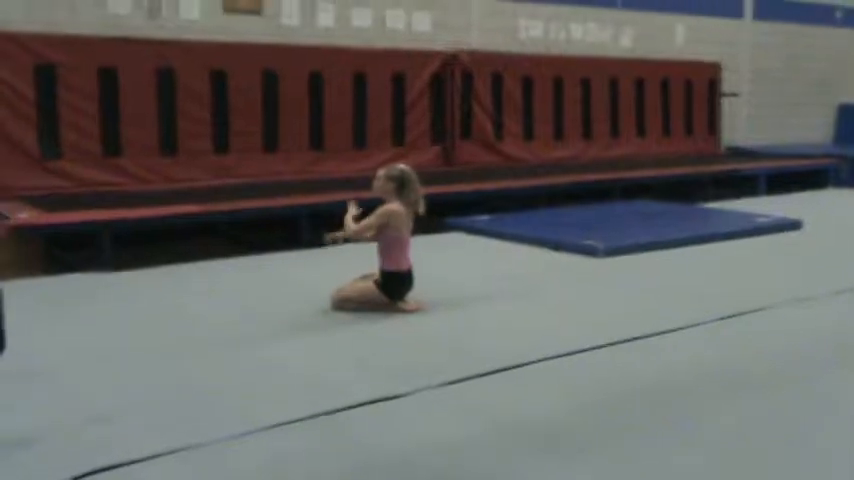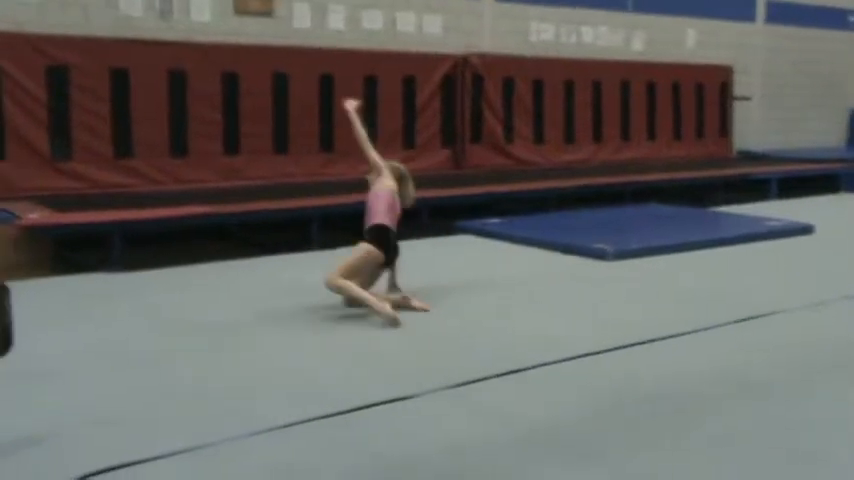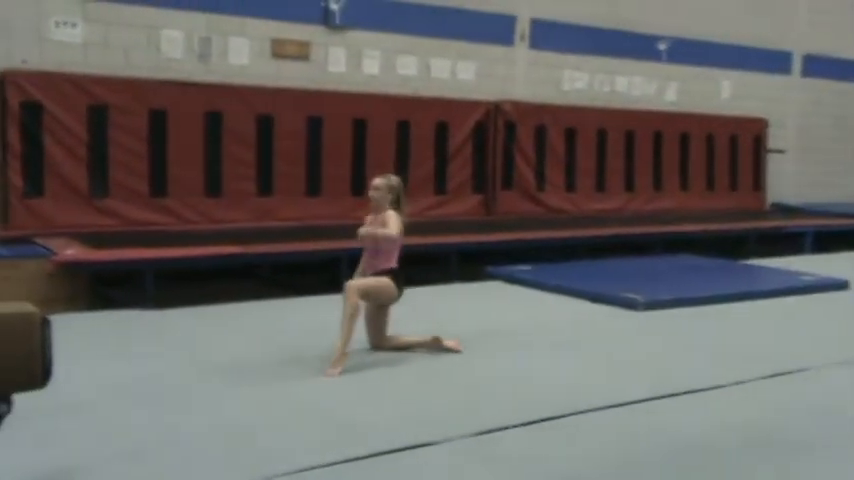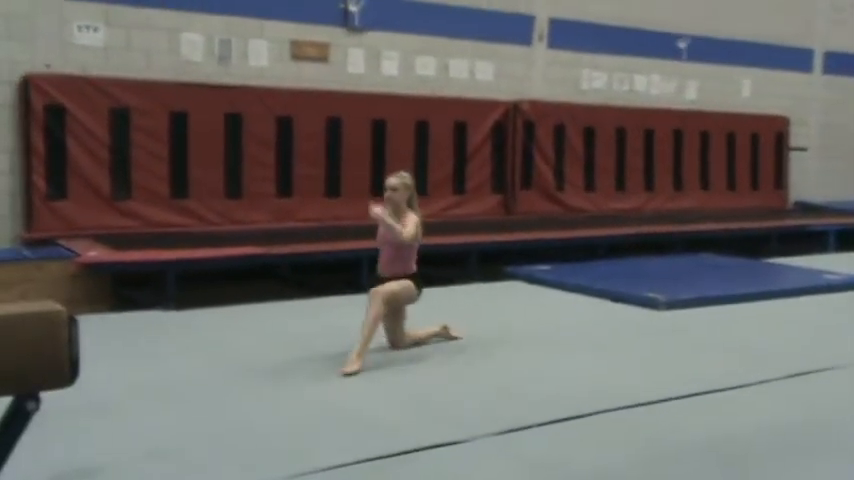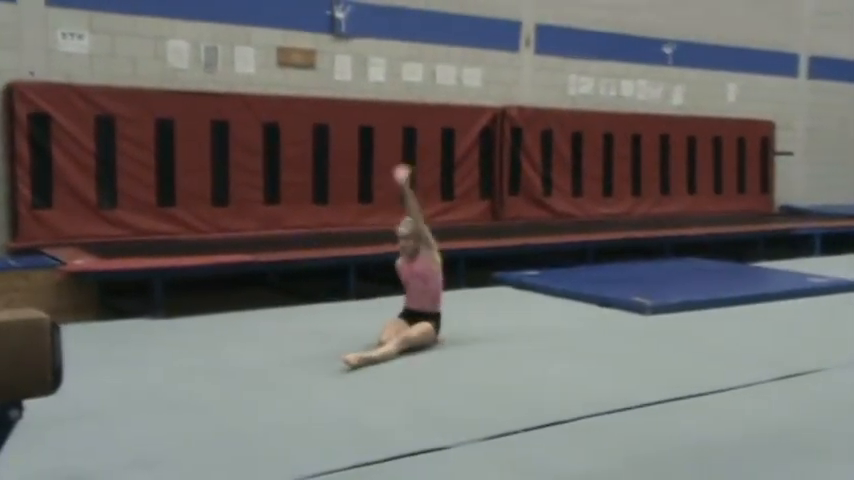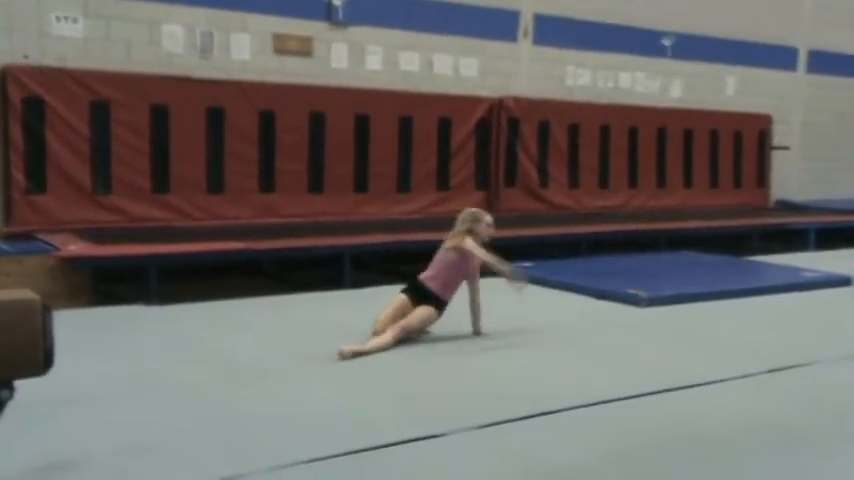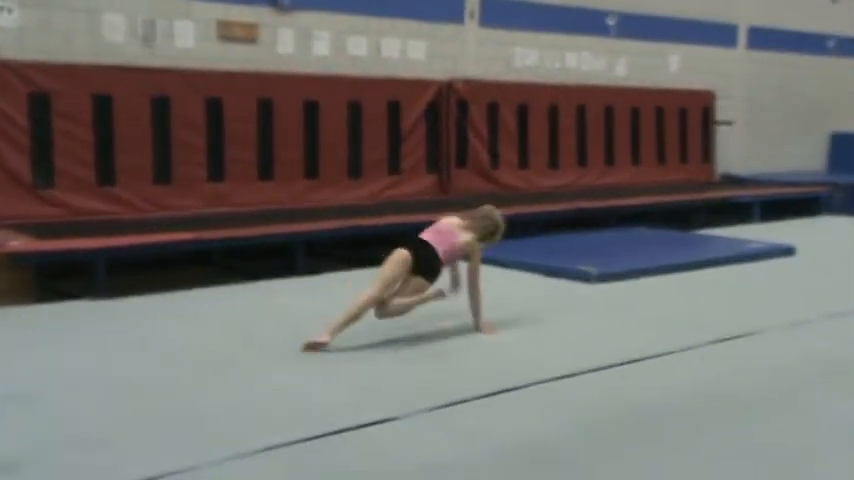
dt=0.7s
person 1, frame 1
left shoulder: (389, 210)
right shoulder: (401, 208)
left elbow: (351, 232)
right elbow: (372, 236)
left wrist: (350, 214)
right wrist: (341, 235)
left hip: (393, 280)
right hip: (400, 276)
left knee: (338, 299)
right knee: (348, 287)
left ankle: (395, 304)
right ankle: (393, 298)
person 1, frame 2
left shoulder: (386, 177)
right shoulder: (391, 194)
left elbow: (366, 144)
left wrist: (352, 113)
right wrist: (392, 282)
left hip: (379, 240)
right hip: (387, 245)
left knee: (334, 280)
right knee: (353, 295)
left ankle: (379, 305)
right ankle: (400, 299)
person 1, frame 3
left shoulder: (391, 217)
right shoulder: (370, 219)
left elbow: (394, 234)
left wrist: (367, 231)
left hip: (389, 281)
right hip: (375, 282)
left knee: (351, 287)
right knee: (377, 342)
left ankle: (341, 354)
right ankle: (432, 341)
person 1, frame 4
left shoulder: (412, 220)
right shoulder: (385, 213)
left elbow: (405, 238)
left wrist: (384, 218)
left hip: (408, 282)
right hip: (386, 280)
left knee: (377, 293)
right knee: (398, 342)
left ankle: (358, 354)
right ankle: (439, 332)
person 1, frame 5
left shoulder: (429, 250)
right shoulder: (400, 263)
left elbow: (418, 218)
left wrist: (405, 186)
left hip: (429, 319)
right hip: (407, 315)
left knee: (401, 341)
right knee: (385, 340)
person 1, frame 6
left shoulder: (475, 259)
right shoulder: (461, 241)
left elbow: (475, 294)
right elbow: (481, 254)
left wrist: (477, 327)
right wrist: (508, 271)
left hip: (435, 303)
right hip: (417, 290)
left knee: (399, 330)
right knee: (379, 329)
person 1, frame 7
left shoulder: (451, 220)
right shoulder: (474, 246)
right elbow: (474, 287)
left wrist: (454, 276)
right wrist: (479, 322)
left hip: (414, 249)
right hip: (431, 267)
left knee: (374, 293)
right knee: (382, 309)
left ankle: (329, 334)
